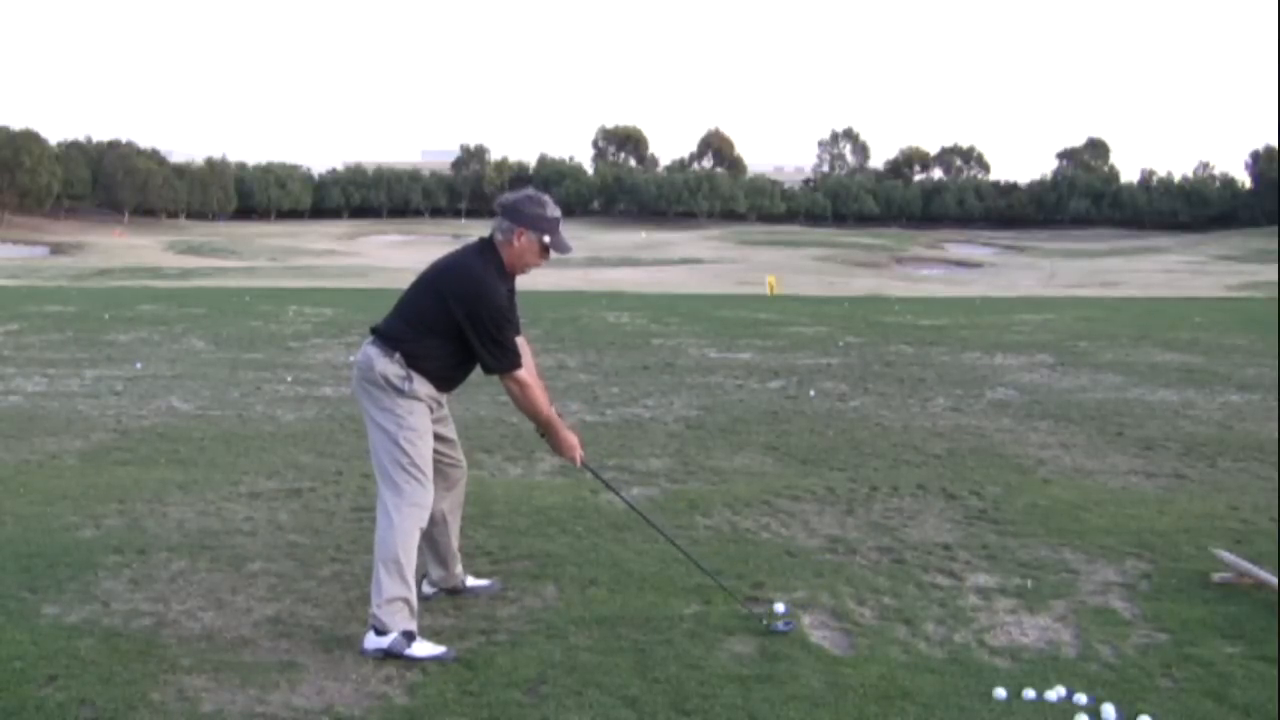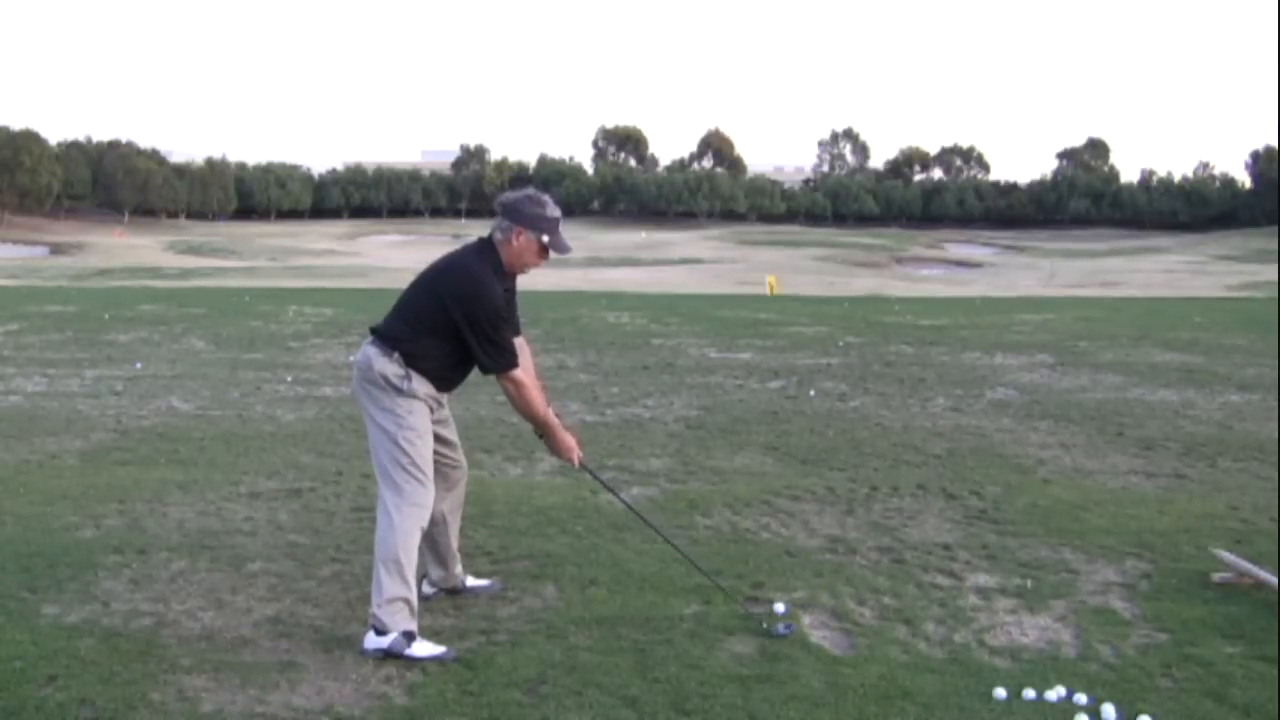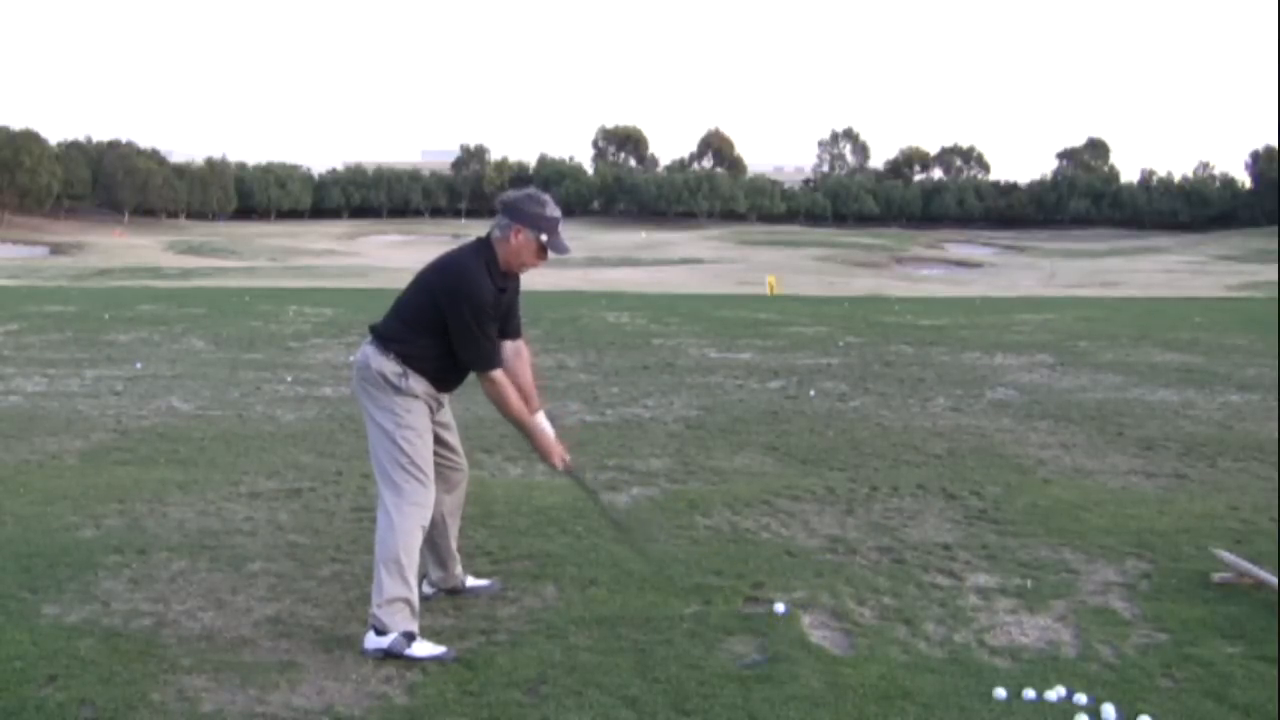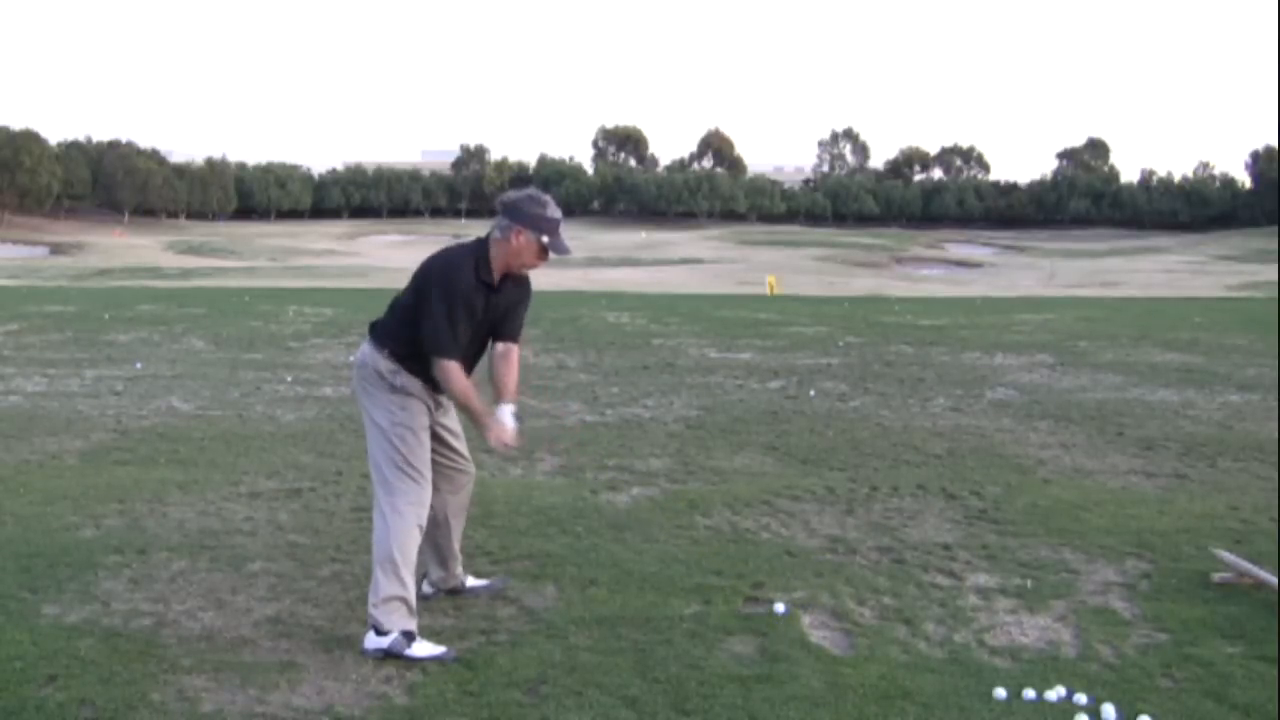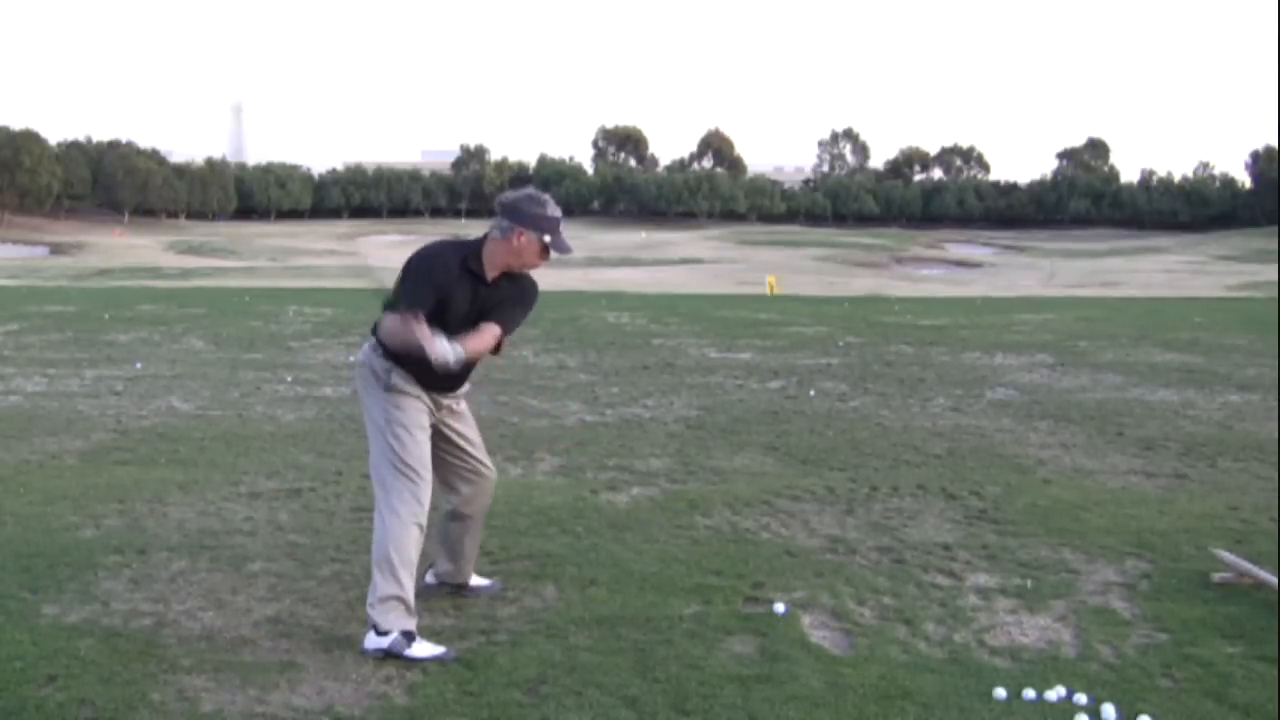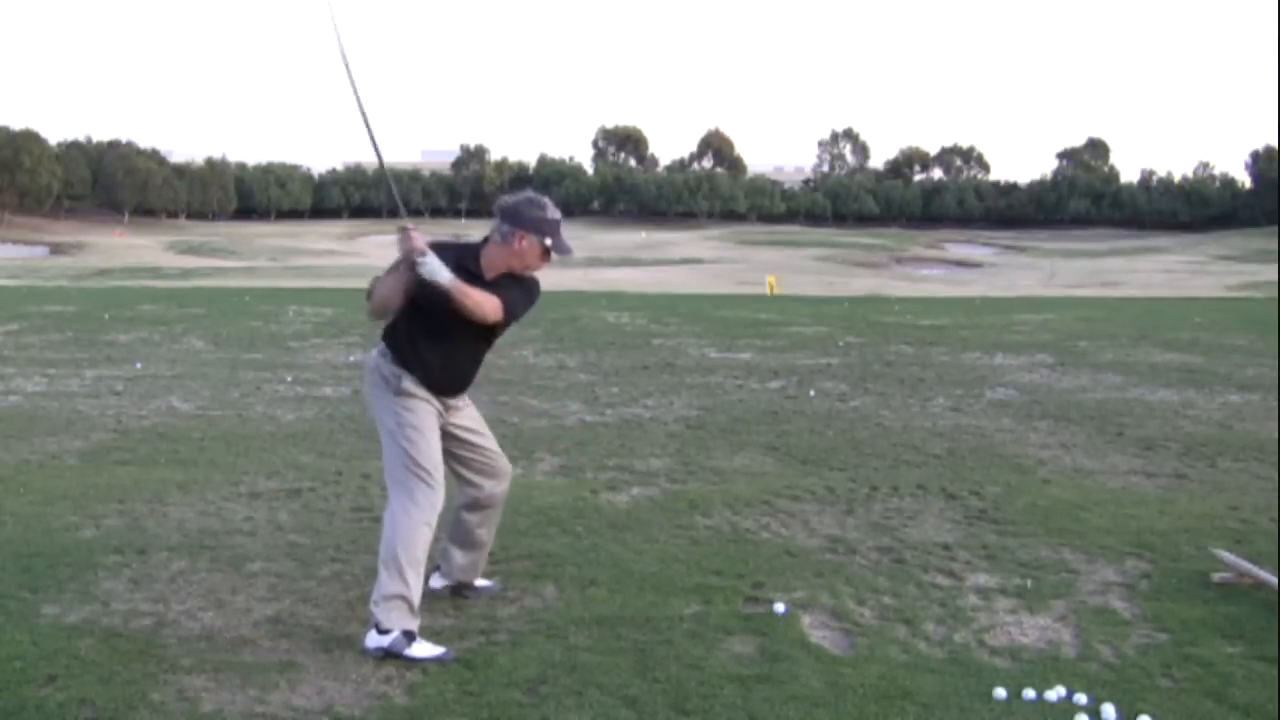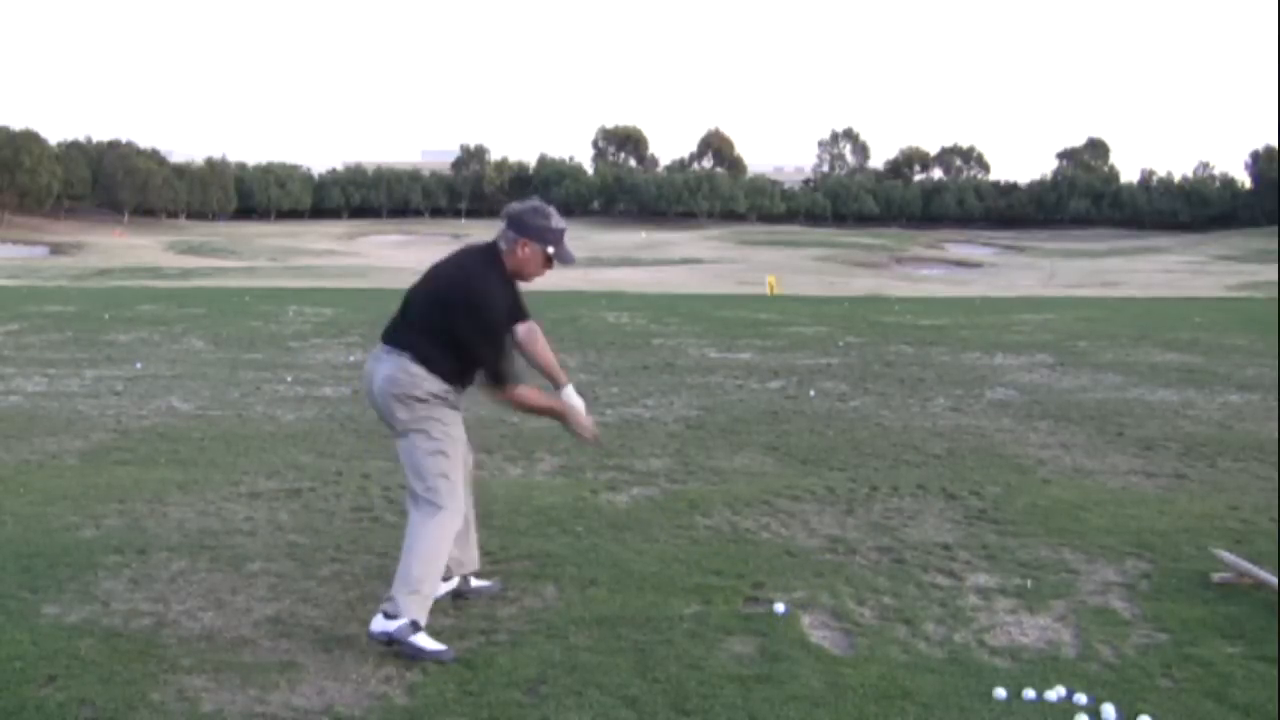
dt=0.2s
person 1, frame 1
left shoulder: (492, 269)
right shoulder: (479, 283)
left elbow: (518, 346)
right elbow: (514, 377)
left wrist: (553, 413)
right wrist: (554, 432)
left hip: (417, 379)
right hip: (394, 378)
left knee: (448, 474)
right knee: (410, 496)
left ankle: (443, 575)
right ankle: (389, 628)
person 1, frame 2
left shoulder: (495, 271)
right shoulder: (476, 283)
left elbow: (518, 348)
right elbow: (509, 377)
left wrist: (549, 416)
right wrist: (552, 432)
left hip: (418, 379)
right hip: (394, 377)
left knee: (449, 474)
right knee: (410, 496)
left ankle: (443, 575)
right ankle: (389, 628)
person 1, frame 3
left shoulder: (502, 275)
right shoulder: (469, 280)
left elbow: (514, 351)
right elbow: (491, 375)
left wrist: (541, 420)
right wrist: (536, 437)
left hip: (422, 381)
right hip: (393, 377)
left knee: (449, 475)
right knee: (410, 497)
left ankle: (443, 576)
right ankle: (389, 628)
person 1, frame 4
left shoulder: (516, 285)
right shoulder: (453, 272)
left elbow: (505, 352)
right elbow: (445, 363)
left wrist: (506, 411)
right wrist: (484, 421)
left hip: (427, 384)
right hip: (392, 376)
left knee: (455, 478)
right knee: (407, 496)
left ankle: (443, 576)
right ankle: (388, 628)
person 1, frame 5
left shoulder: (522, 289)
right shoulder: (437, 260)
left elbow: (487, 336)
right elbow: (388, 327)
left wrist: (451, 351)
right wrist: (409, 331)
left hip: (443, 387)
right hip: (394, 378)
left knee: (475, 479)
right knee: (407, 498)
left ankle: (451, 572)
right ankle: (388, 629)
person 1, frame 6
left shoulder: (524, 287)
right shoulder: (438, 255)
left elbow: (485, 309)
right elbow: (377, 308)
left wrist: (441, 277)
right wrist: (404, 263)
left hip: (450, 393)
right hip: (402, 383)
left knee: (492, 477)
right knee: (420, 497)
left ankle: (458, 572)
right ankle: (390, 628)
person 1, frame 7
left shoulder: (496, 269)
right shoulder: (478, 290)
left elbow: (524, 330)
right elbow: (506, 389)
left wrist: (567, 388)
right wrist: (562, 412)
left hip: (400, 374)
right hip: (414, 385)
left knee: (457, 478)
right knee: (443, 501)
left ankle: (451, 574)
right ankle: (400, 617)
